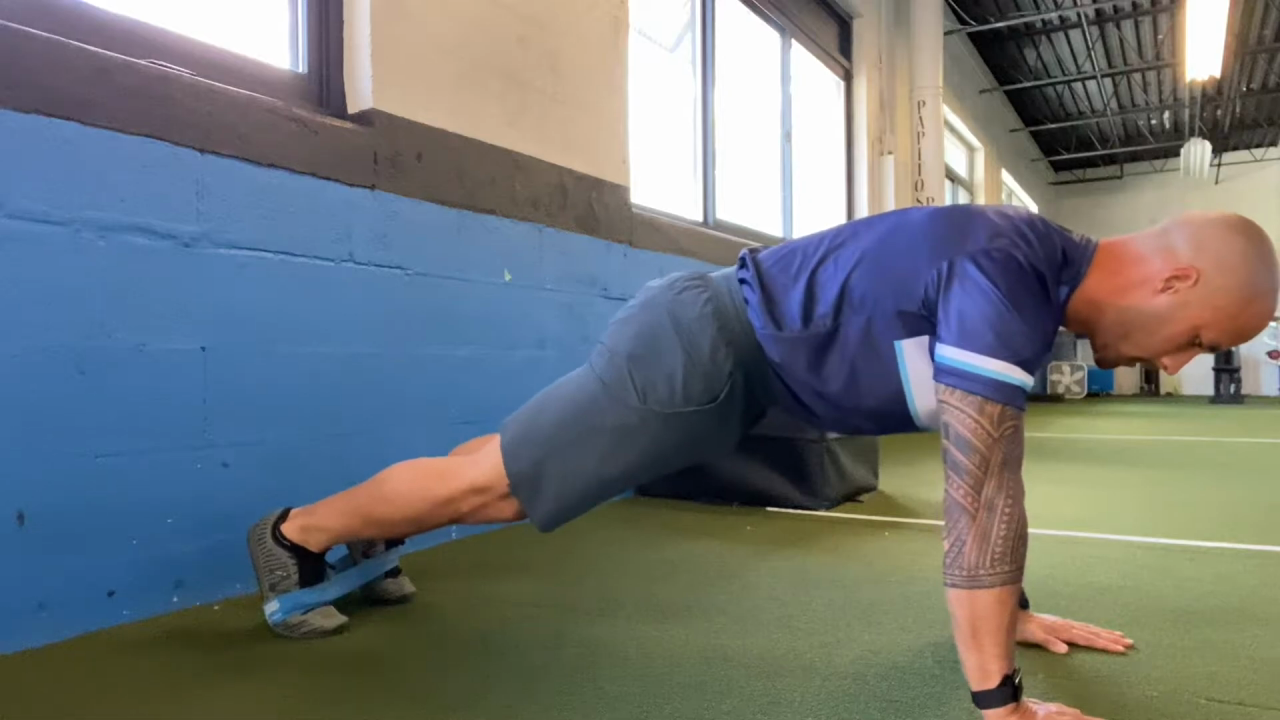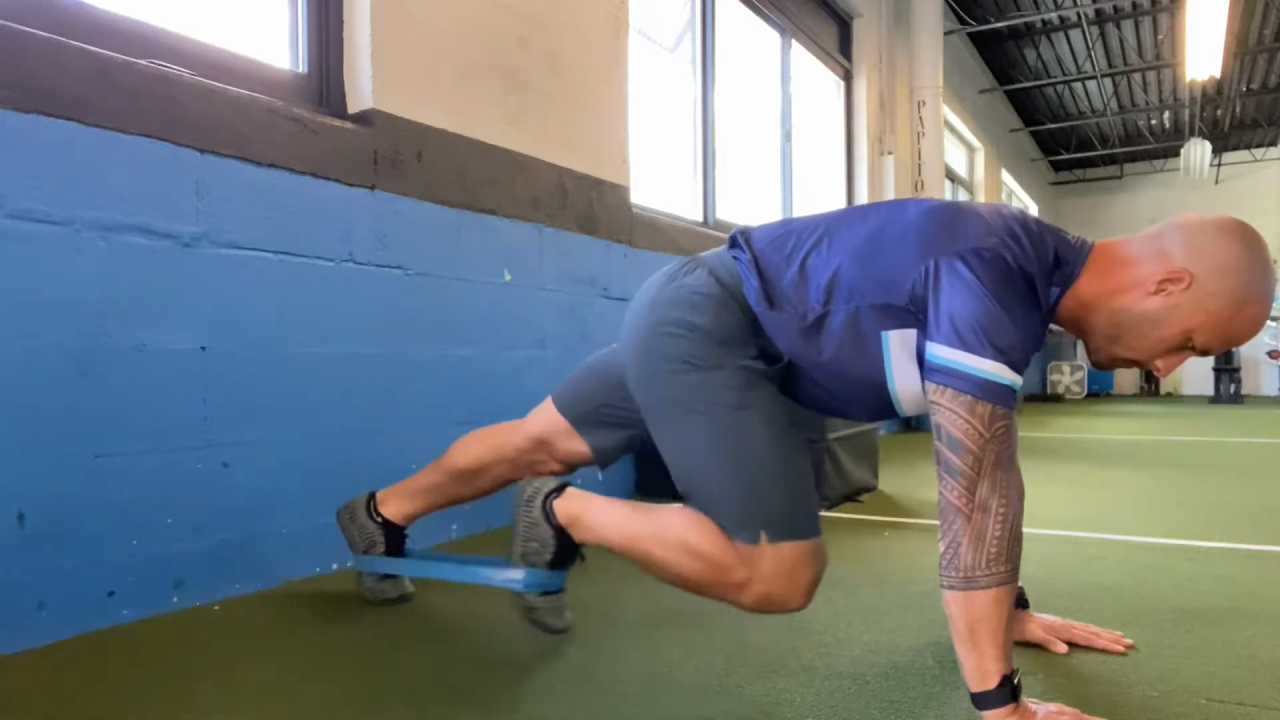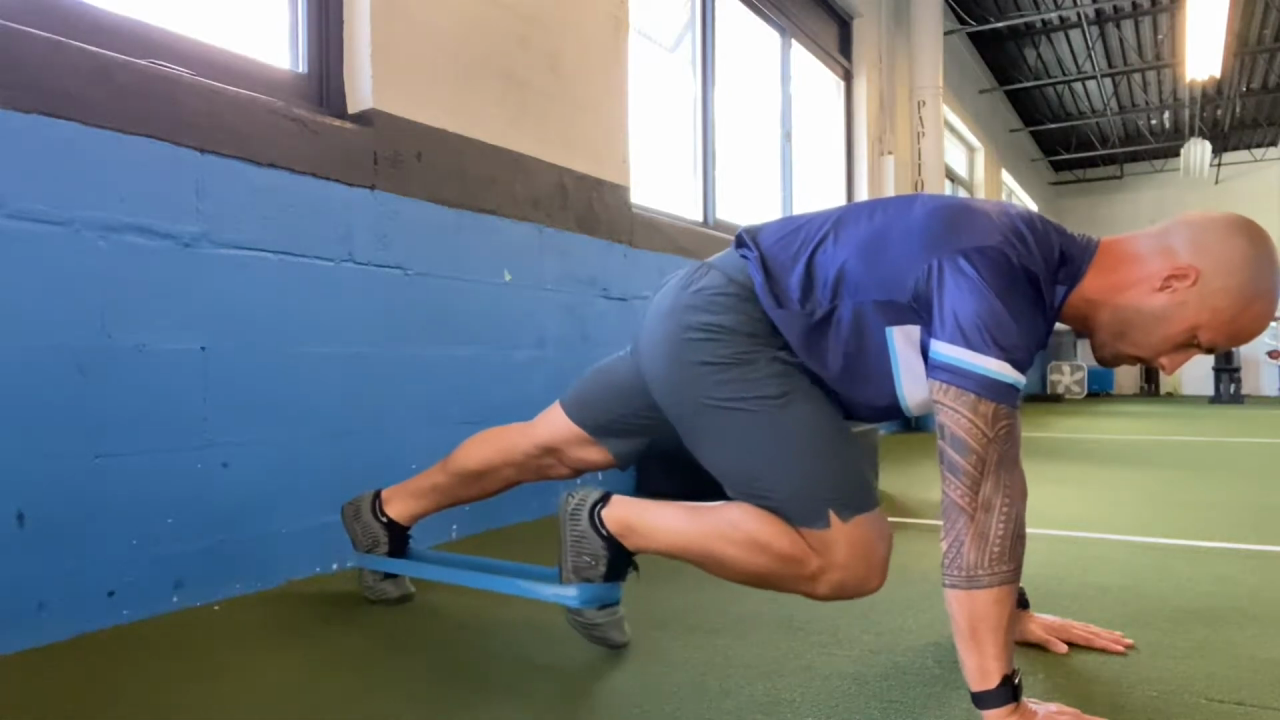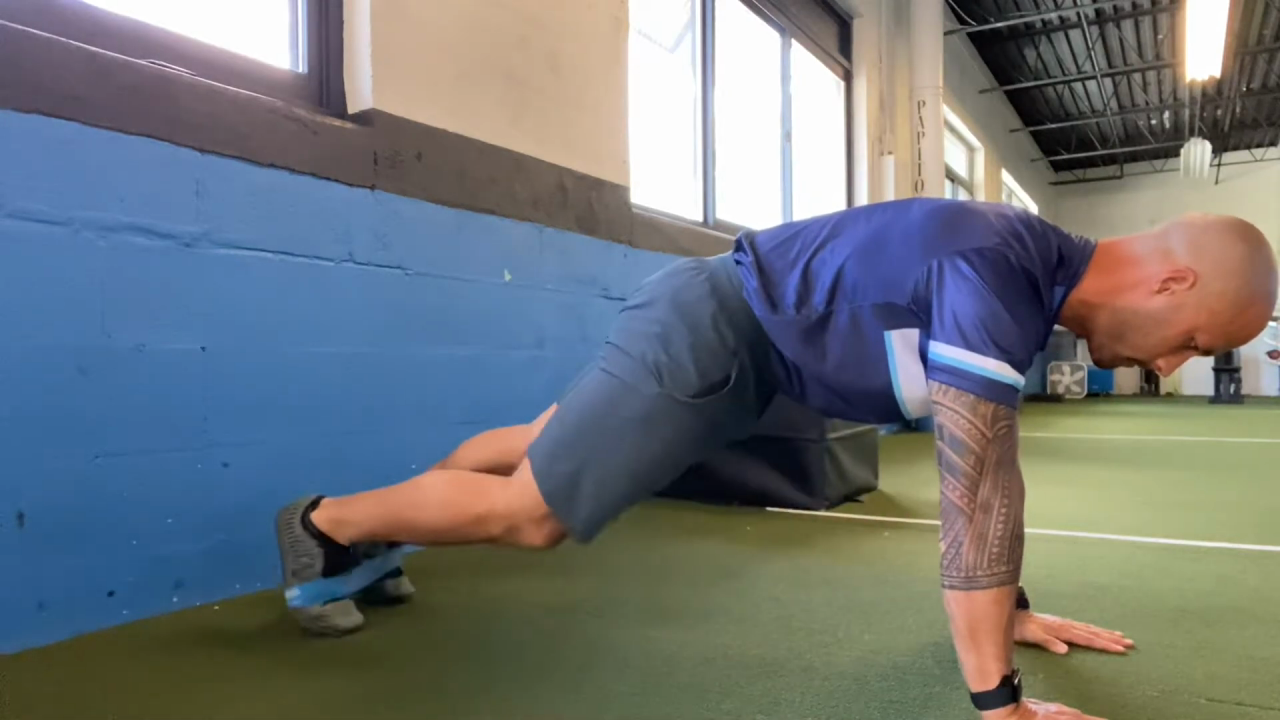
dt=0.7s
person 1, frame 1
left shoulder: (1033, 274)
right shoulder: (1009, 279)
left elbow: (989, 469)
right elbow: (981, 493)
left wrist: (1011, 611)
left hip: (708, 338)
right hip: (697, 349)
left knee: (528, 448)
right knee: (493, 483)
left ankle: (356, 537)
right ankle: (295, 534)
person 1, frame 2
left shoulder: (1029, 274)
right shoulder: (993, 277)
left elbow: (991, 469)
right elbow: (975, 491)
left wrist: (1009, 609)
left hip: (695, 320)
right hip: (706, 322)
left knee: (541, 441)
right knee: (779, 574)
left ankle: (380, 516)
right ankle: (568, 518)
person 1, frame 3
left shoulder: (1038, 272)
right shoulder: (998, 274)
left elbow: (996, 465)
right elbow: (978, 491)
left wrist: (1011, 609)
left hip: (709, 323)
right hip: (722, 328)
left knee: (552, 446)
right knee: (849, 558)
left ankle: (384, 514)
right ankle: (613, 524)
person 1, frame 4
left shoulder: (1032, 274)
right shoulder: (998, 278)
left elbow: (987, 475)
right elbow: (975, 492)
left wrist: (1010, 609)
left hip: (722, 334)
right hip: (708, 333)
left knee: (538, 444)
right knee: (527, 511)
left ankle: (366, 519)
right ankle: (327, 525)
